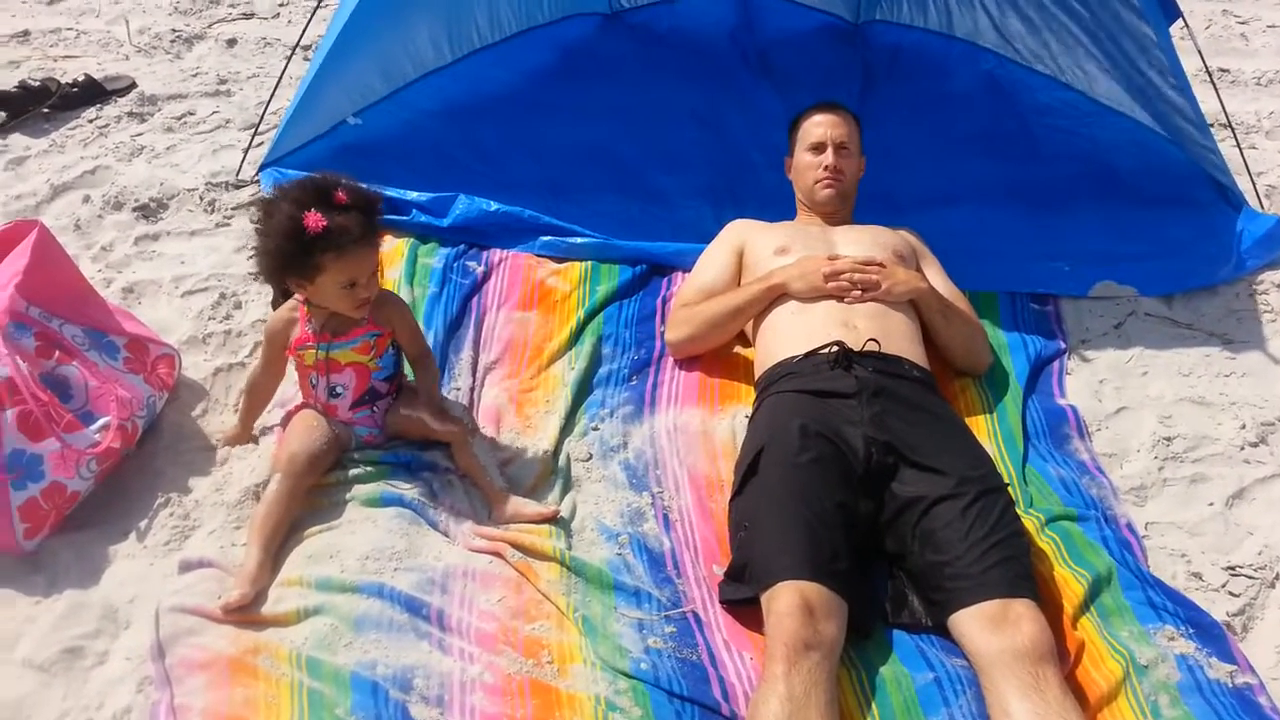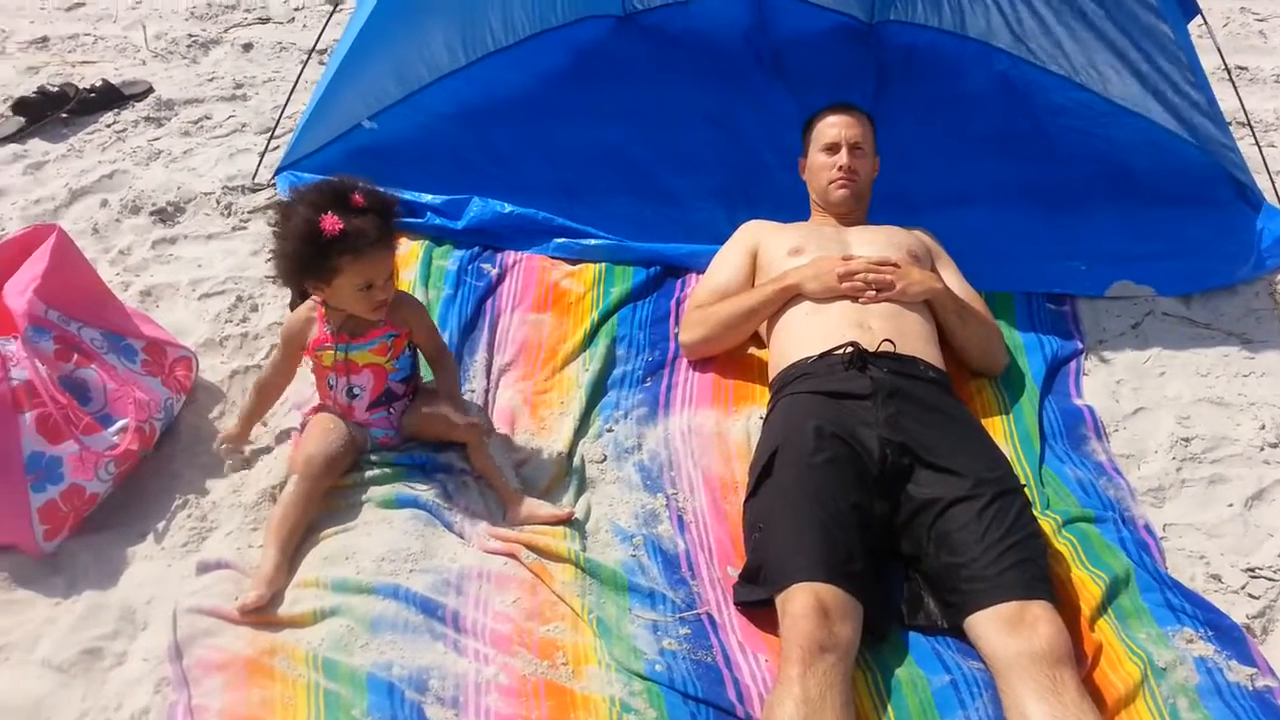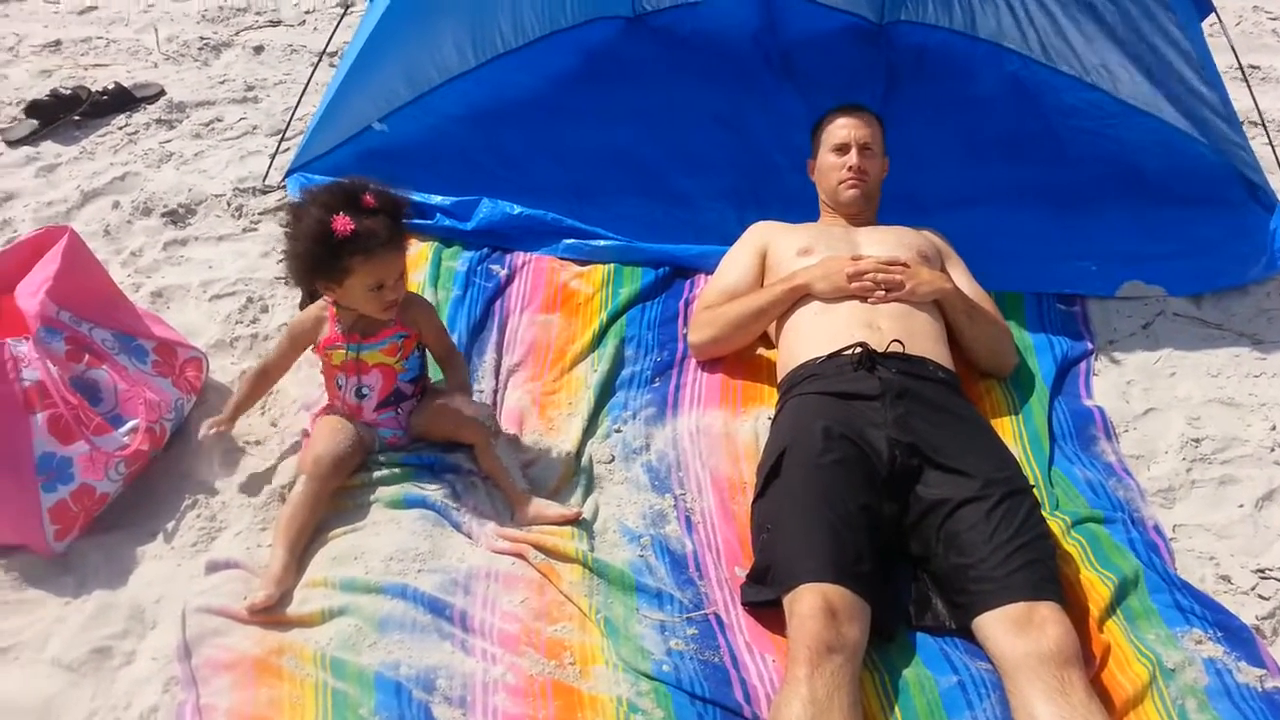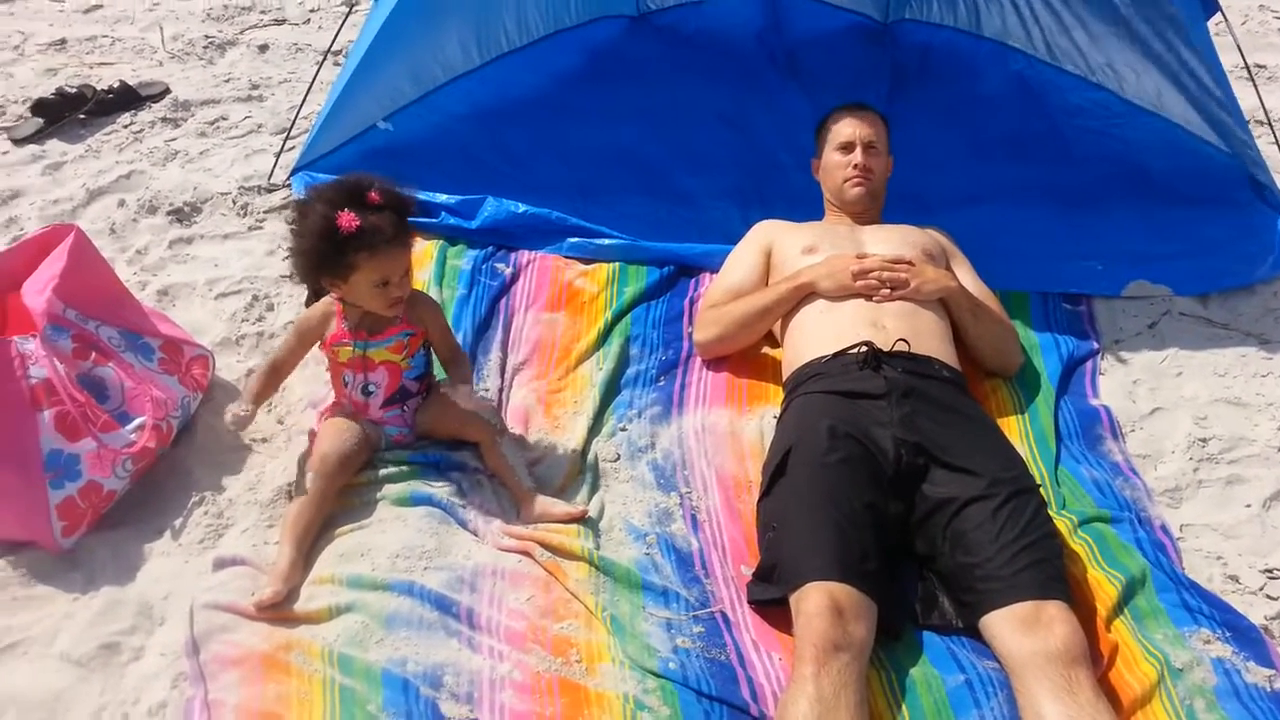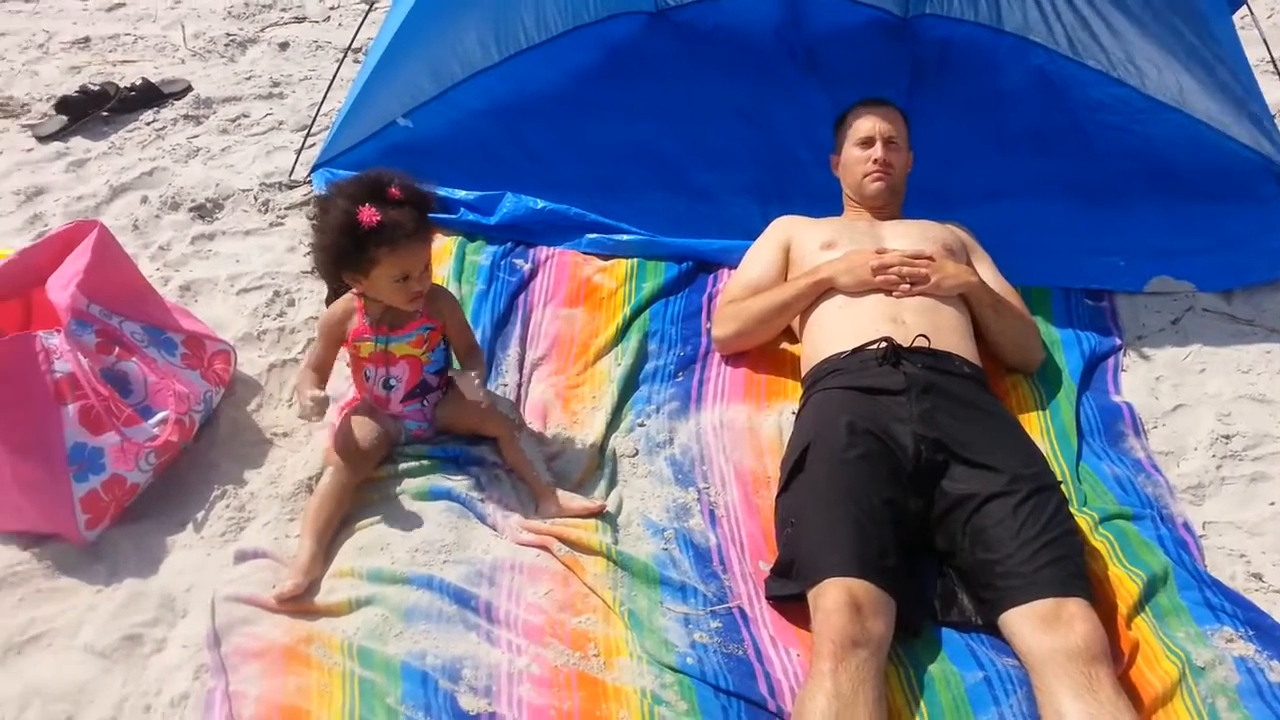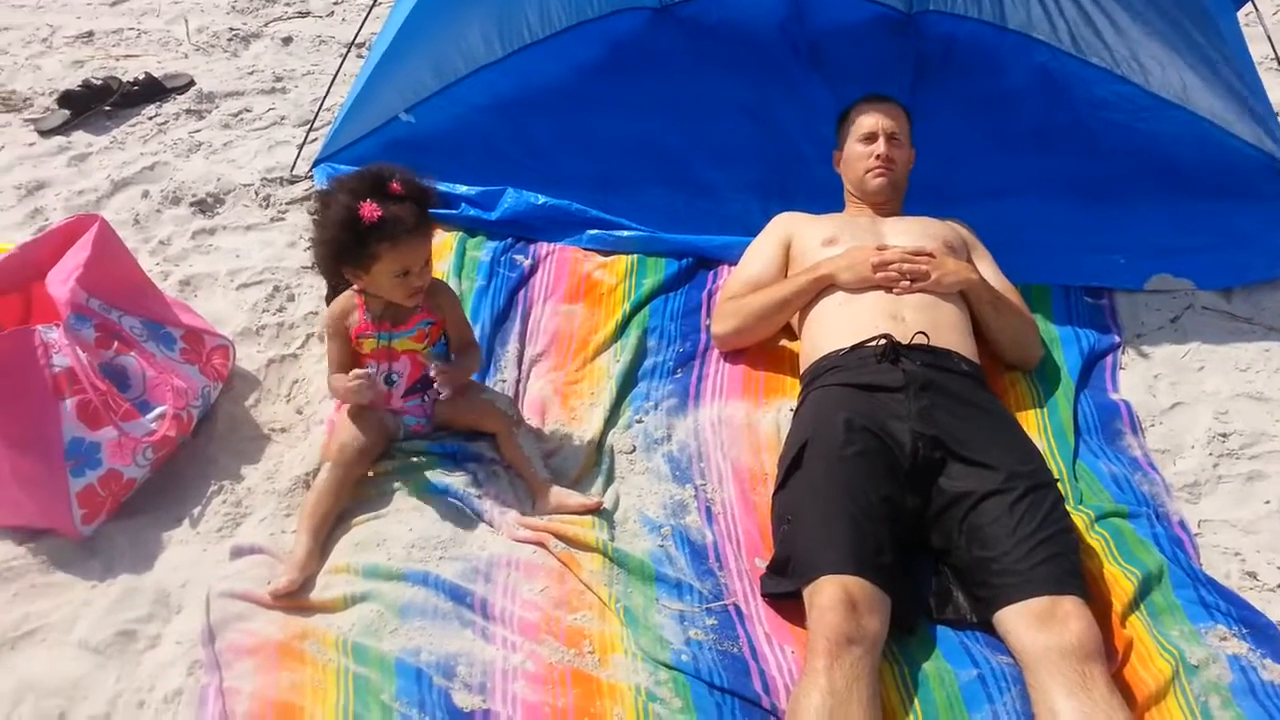
dt=0.1s
person 1, frame 1
left shoulder: (903, 241)
right shoulder: (748, 234)
left elbow: (976, 355)
right elbow: (679, 332)
left wrist: (917, 290)
right wrist: (783, 282)
left hip: (915, 407)
right hip: (801, 404)
left knee: (1021, 639)
right knee: (801, 632)
person 1, frame 2
left shoulder: (917, 241)
right shoulder: (761, 235)
left elbow: (992, 357)
right elbow: (693, 334)
left wrist: (932, 290)
right wrist: (796, 283)
left hip: (931, 409)
right hip: (816, 406)
left knee: (1038, 642)
right knee: (815, 633)
person 1, frame 3
left shoulder: (927, 242)
right shoulder: (771, 236)
left elbow: (1002, 357)
right elbow: (702, 334)
left wrist: (941, 290)
right wrist: (805, 283)
left hip: (939, 409)
right hip: (825, 406)
left knee: (1046, 643)
right knee: (822, 635)
person 1, frame 4
left shoulder: (932, 241)
right shoulder: (775, 234)
left elbow: (1007, 356)
right elbow: (707, 333)
left wrist: (947, 289)
right wrist: (810, 281)
left hip: (945, 408)
right hip: (830, 405)
left knee: (1053, 641)
right knee: (828, 632)
person 1, frame 5
left shoulder: (953, 235)
right shoulder: (794, 230)
left elbow: (1029, 351)
right elbow: (725, 328)
left wrist: (968, 284)
right wrist: (829, 277)
left hip: (967, 405)
right hip: (849, 401)
left knee: (1074, 639)
right knee: (846, 630)
person 1, frame 6
left shoulder: (953, 232)
right shoulder: (795, 226)
left elbow: (1028, 349)
right elbow: (725, 324)
left wrist: (968, 281)
right wrist: (830, 273)
left hip: (965, 403)
right hip: (847, 398)
left knee: (1068, 637)
right knee: (841, 626)
person 2, frame 1
left shoulder: (388, 309)
right shoulder: (287, 322)
left elbow: (421, 358)
right elbow: (264, 379)
left wrist: (429, 404)
right wrist: (242, 430)
left hip: (392, 406)
right hip: (326, 417)
left knee: (459, 425)
right knee: (290, 466)
left ankle: (502, 500)
right ankle: (255, 563)
person 2, frame 2
left shoulder: (406, 310)
right shoulder: (304, 323)
left elbow: (440, 356)
right elbow: (274, 378)
left wrist: (450, 398)
right wrist: (242, 428)
left hip: (408, 407)
right hip: (343, 419)
left knee: (474, 426)
right knee: (307, 468)
left ankle: (515, 501)
right ankle: (272, 565)
person 2, frame 3
left shoulder: (415, 311)
right shoulder: (314, 322)
left elbow: (450, 354)
right elbow: (269, 369)
left wrist: (461, 392)
right wrist: (230, 416)
left hip: (416, 406)
right hip: (352, 420)
left knee: (482, 425)
right knee: (316, 470)
left ankle: (521, 501)
right ankle: (280, 565)
person 2, frame 4
left shoulder: (420, 309)
right shoulder: (322, 318)
left elbow: (453, 354)
right elbow: (278, 364)
left wrist: (461, 386)
right wrist: (248, 403)
left hip: (421, 405)
right hip: (356, 417)
left knee: (486, 423)
right knee: (321, 468)
left ankle: (527, 500)
right ankle: (287, 562)
person 2, frame 5
left shoulder: (440, 302)
right shoulder: (343, 315)
left elbow: (472, 353)
right elbow: (313, 368)
left wrist: (470, 378)
right wrist: (308, 395)
left hip: (439, 401)
right hip: (376, 413)
left knee: (505, 419)
right knee: (343, 465)
left ankle: (547, 494)
right ankle: (308, 555)
person 2, frame 6
left shoulder: (439, 297)
right shoulder: (345, 312)
left elbow: (469, 349)
right elbow: (335, 377)
left wrist: (456, 372)
right wrist: (353, 387)
left hip: (439, 397)
right hip: (375, 408)
left knee: (503, 415)
right knee: (340, 458)
left ankle: (544, 490)
right ankle: (305, 551)
